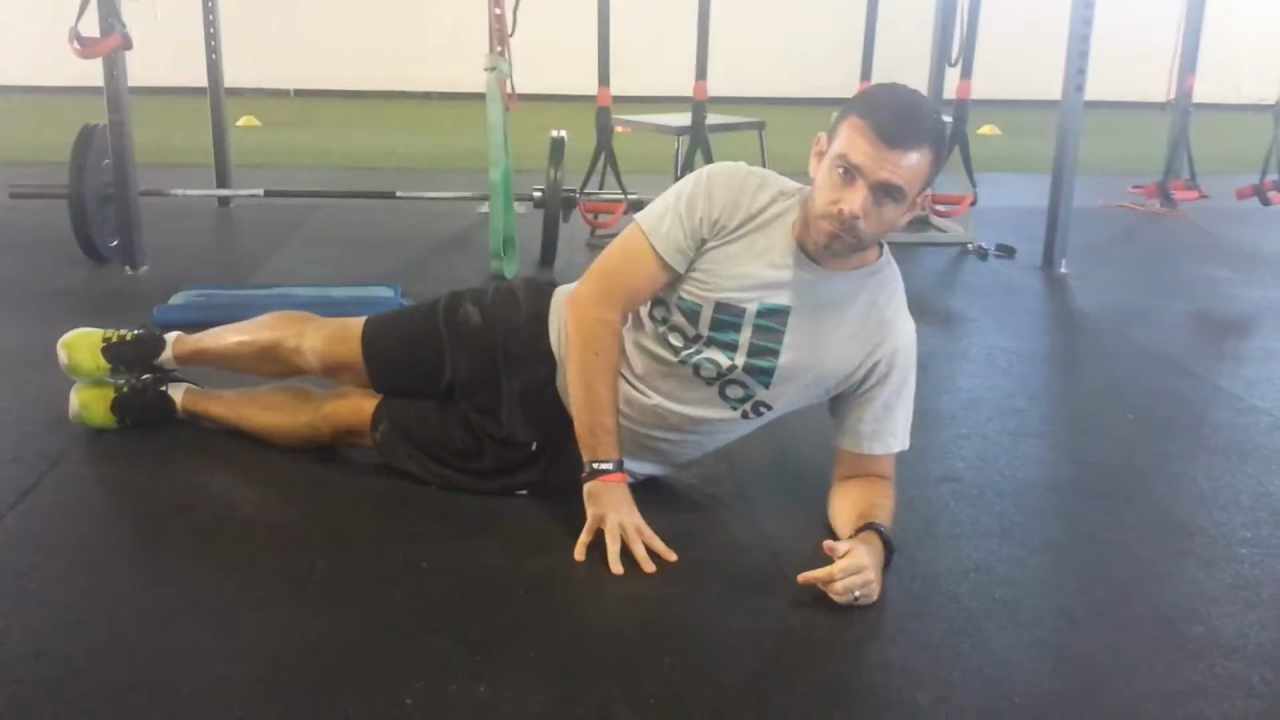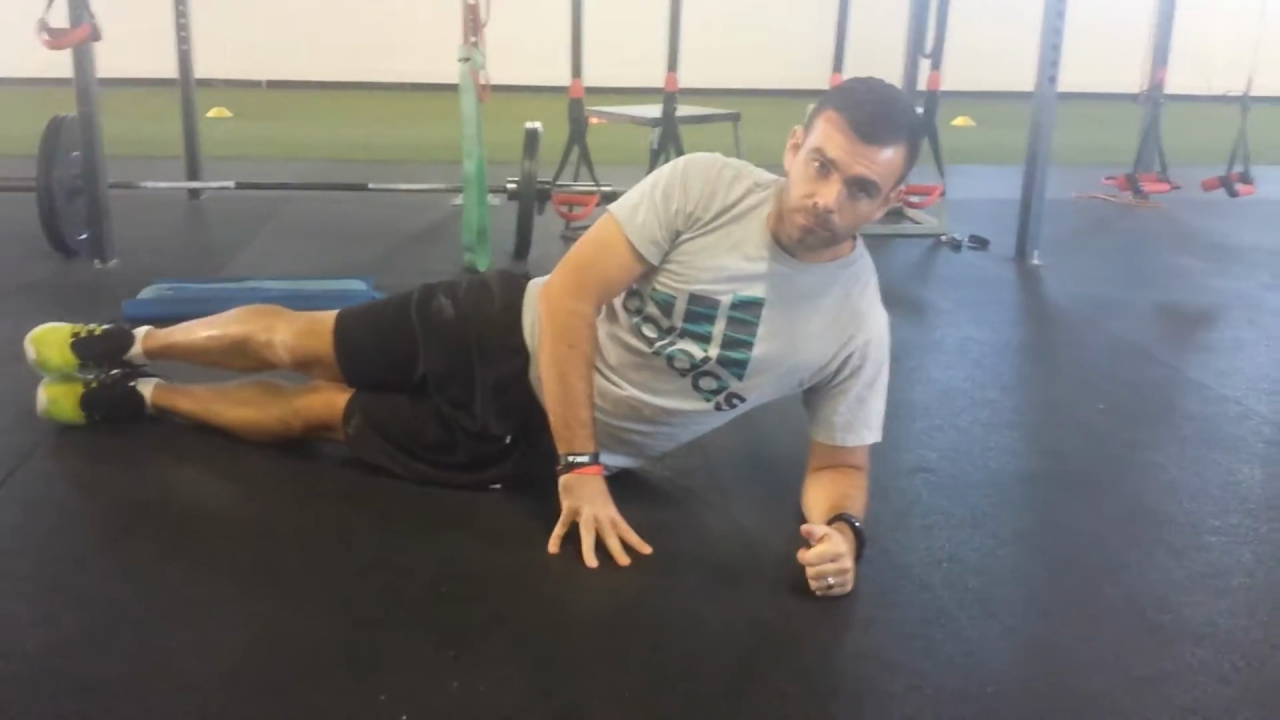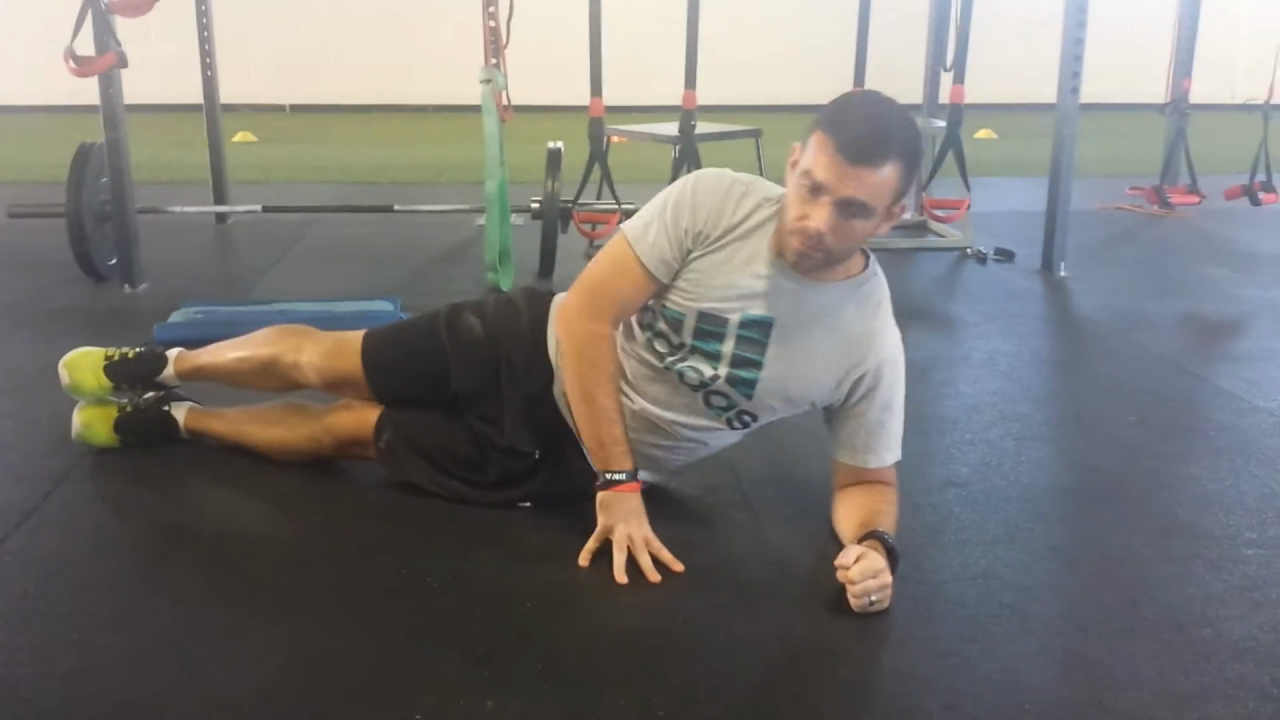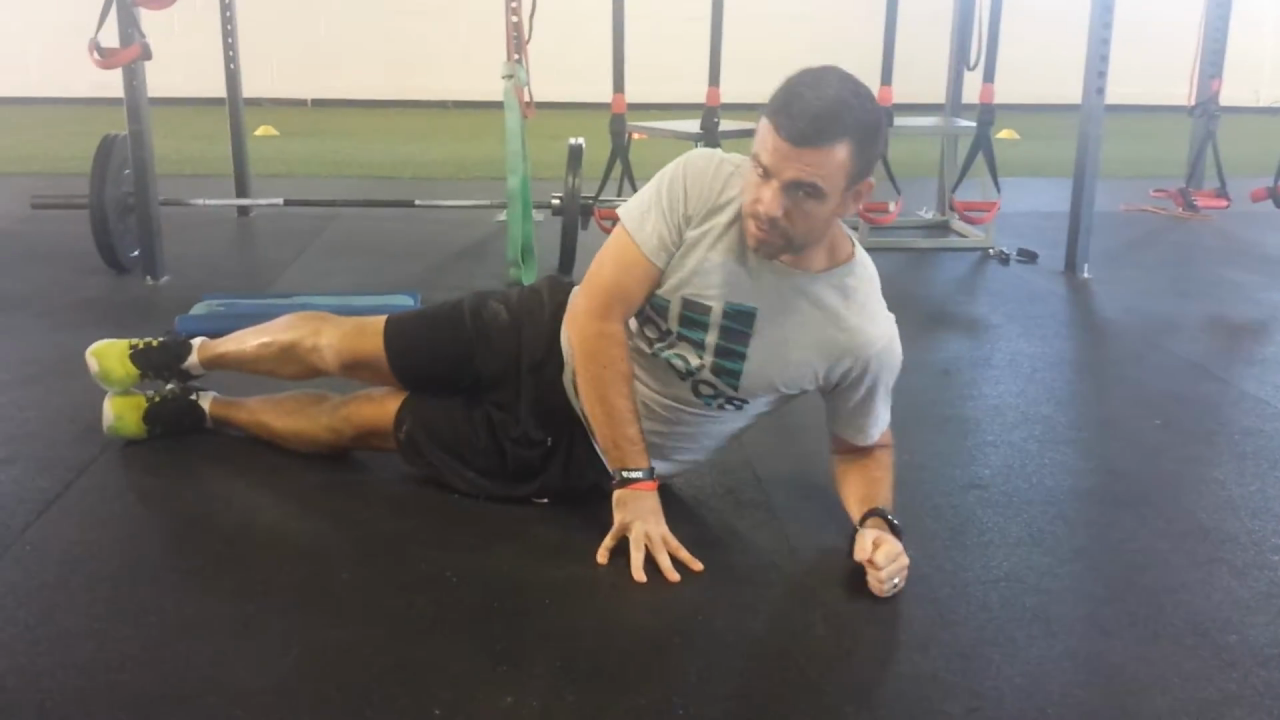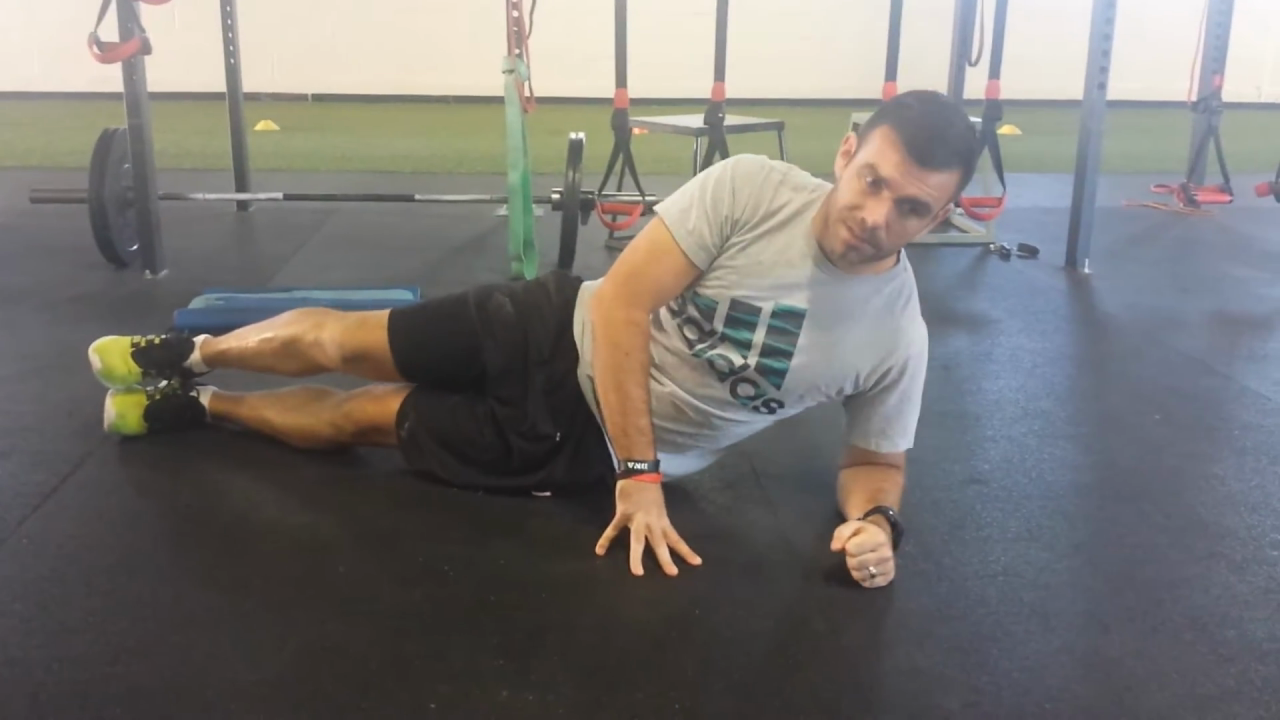
dt=0.4s
person 1, frame 1
left shoulder: (884, 338)
right shoulder: (729, 193)
left elbow: (865, 471)
right elbow: (594, 305)
left wrist: (868, 542)
right wrist: (605, 475)
left hip: (548, 444)
right hip: (539, 336)
left knee: (346, 416)
right knee: (320, 347)
left ankle: (173, 403)
right ankle: (161, 351)
person 1, frame 2
left shoulder: (858, 331)
right shoulder: (706, 184)
left elbow: (840, 463)
right elbow: (570, 297)
left wrist: (840, 529)
right wrist: (581, 469)
left hip: (523, 437)
right hip: (513, 329)
left knee: (318, 411)
right knee: (293, 342)
left ankle: (141, 399)
right ankle: (128, 345)
person 1, frame 3
left shoulder: (870, 348)
right shoulder: (716, 199)
left elbow: (867, 479)
right elbow: (587, 318)
left wrist: (876, 547)
right wrist: (621, 485)
left hip: (554, 448)
right hip: (536, 344)
left knee: (344, 428)
right knee: (322, 362)
left ankle: (174, 420)
right ankle: (160, 367)
person 1, frame 4
left shoulder: (860, 333)
right shoulder: (701, 180)
left elbow: (861, 447)
right elbow: (595, 318)
left wrist: (877, 524)
right wrist: (634, 481)
left hip: (568, 444)
right hip: (549, 335)
left knee: (360, 420)
right knee: (338, 347)
left ankle: (196, 409)
right ankle: (185, 356)
person 1, frame 5
left shoulder: (899, 342)
right shoulder: (751, 187)
left elbow: (874, 458)
right elbow: (622, 304)
left wrist: (877, 521)
right wrist: (641, 476)
left hip: (577, 442)
right hip: (562, 331)
left knee: (363, 417)
right knee: (341, 341)
left ankle: (198, 407)
right ankle: (188, 355)
